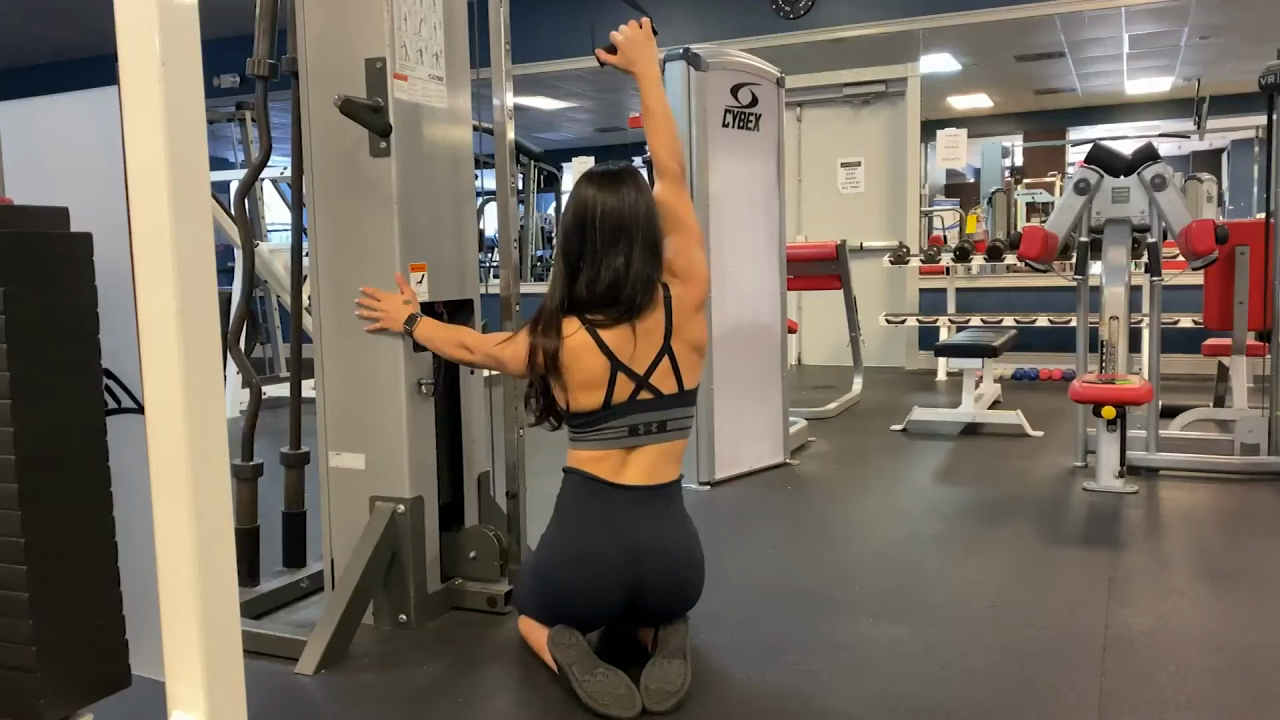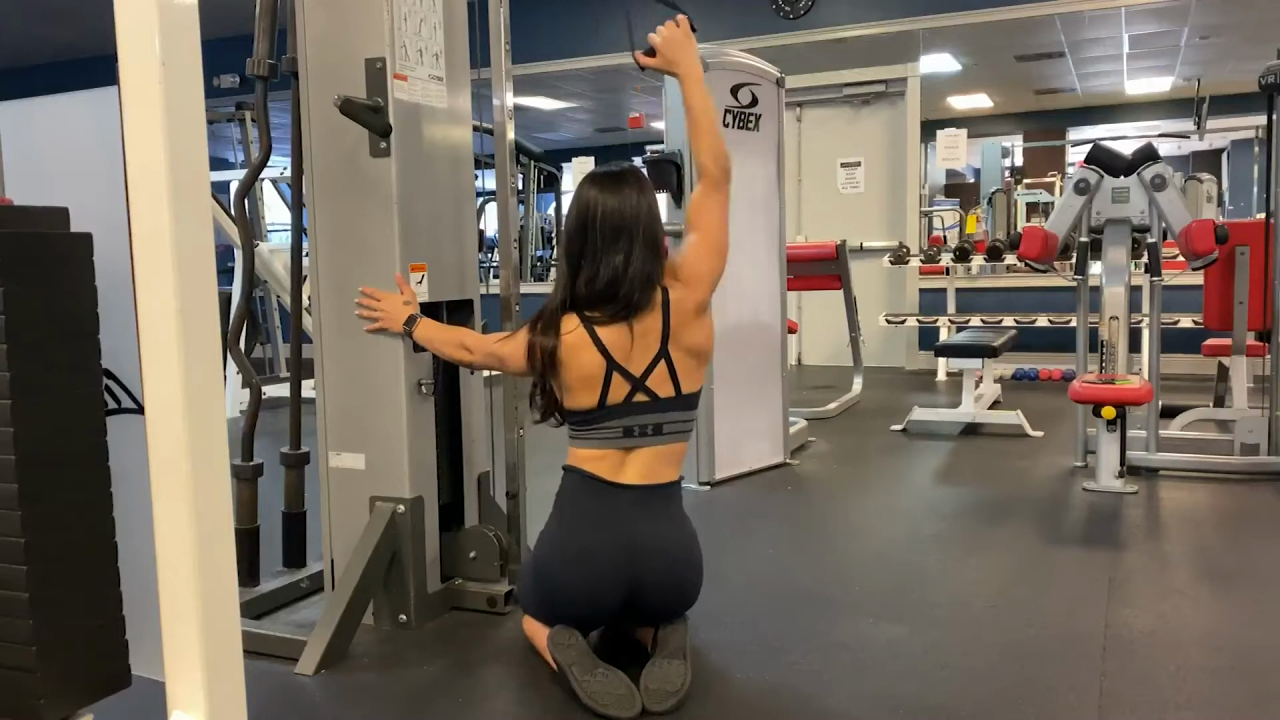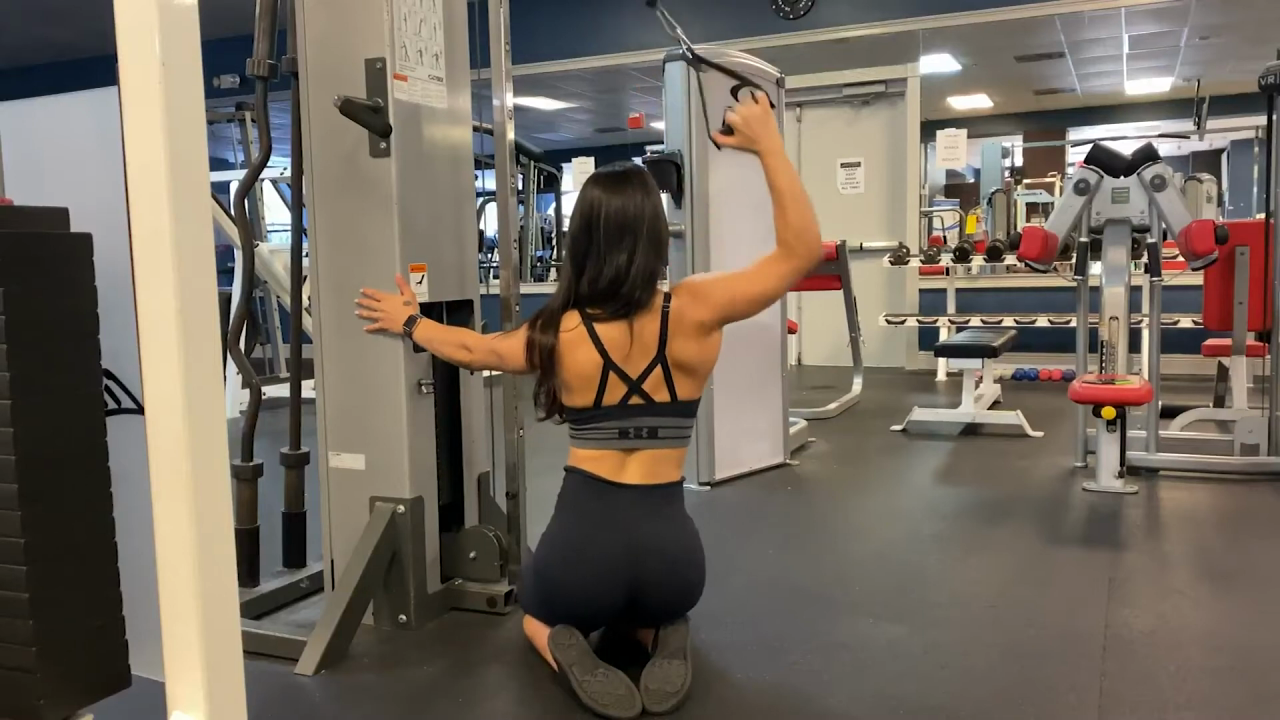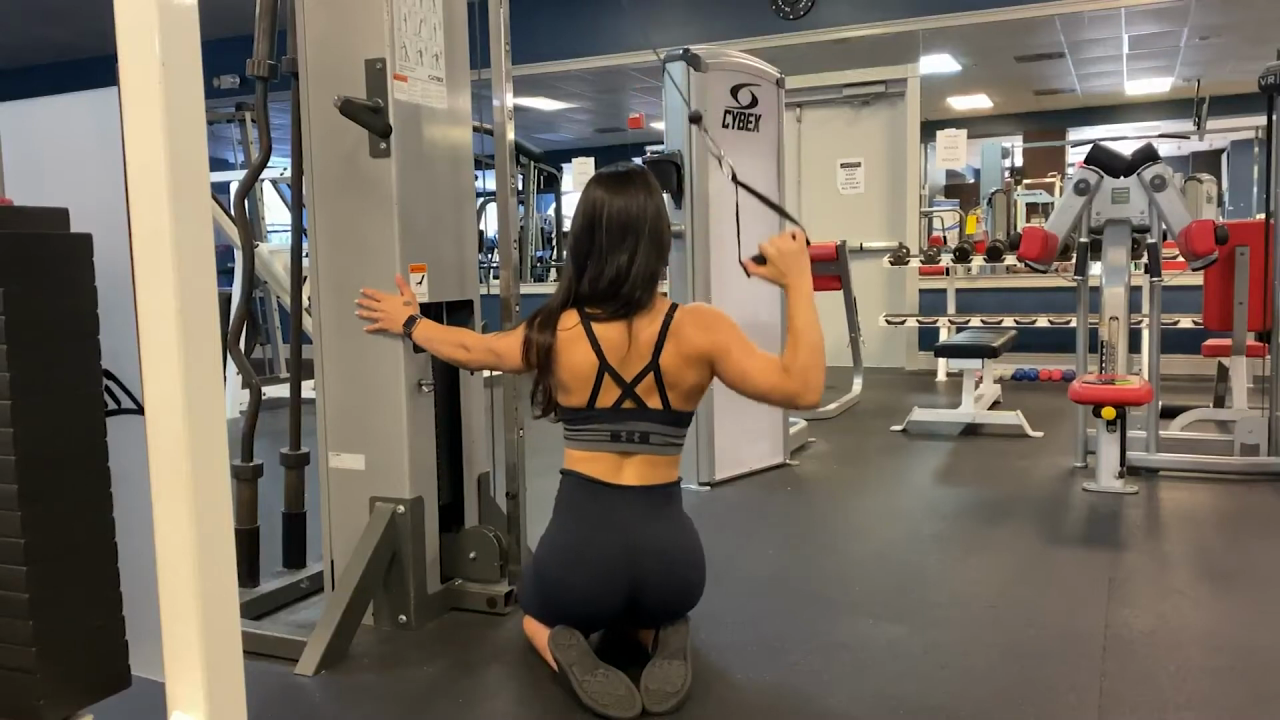
dt=0.4s
person 1, frame 1
left shoulder: (558, 340)
right shoulder: (684, 304)
left elbow: (476, 348)
right elbow: (671, 175)
left wrist: (409, 320)
right wrist: (645, 66)
left hip: (583, 543)
right hip: (668, 548)
left knee: (534, 610)
right knee: (653, 601)
left ankle: (564, 653)
right ankle: (660, 637)
person 1, frame 2
left shoulder: (556, 335)
right shoulder: (686, 306)
left elbow: (473, 349)
right elbow: (715, 179)
left wrist: (410, 322)
right wrist: (688, 70)
left hip: (580, 542)
right hip: (667, 547)
left knee: (538, 611)
right knee: (652, 599)
left ankle: (564, 652)
right ankle: (660, 639)
person 1, frame 3
left shoulder: (559, 331)
right shoulder: (696, 312)
left elbow: (473, 350)
right elbow: (804, 250)
left wrist: (409, 322)
right wrist: (770, 145)
left hip: (582, 542)
right hip: (669, 549)
left knee: (538, 610)
right knee: (652, 594)
left ankle: (566, 653)
right ankle: (662, 638)
person 1, frame 4
left shoulder: (558, 333)
right shoulder: (698, 328)
left elbow: (472, 349)
right elbow: (804, 389)
left wrist: (408, 321)
right wrist: (798, 282)
left hip: (580, 543)
right hip: (668, 550)
left knee: (539, 612)
right knee: (649, 600)
left ankle: (567, 653)
right ankle: (661, 638)
